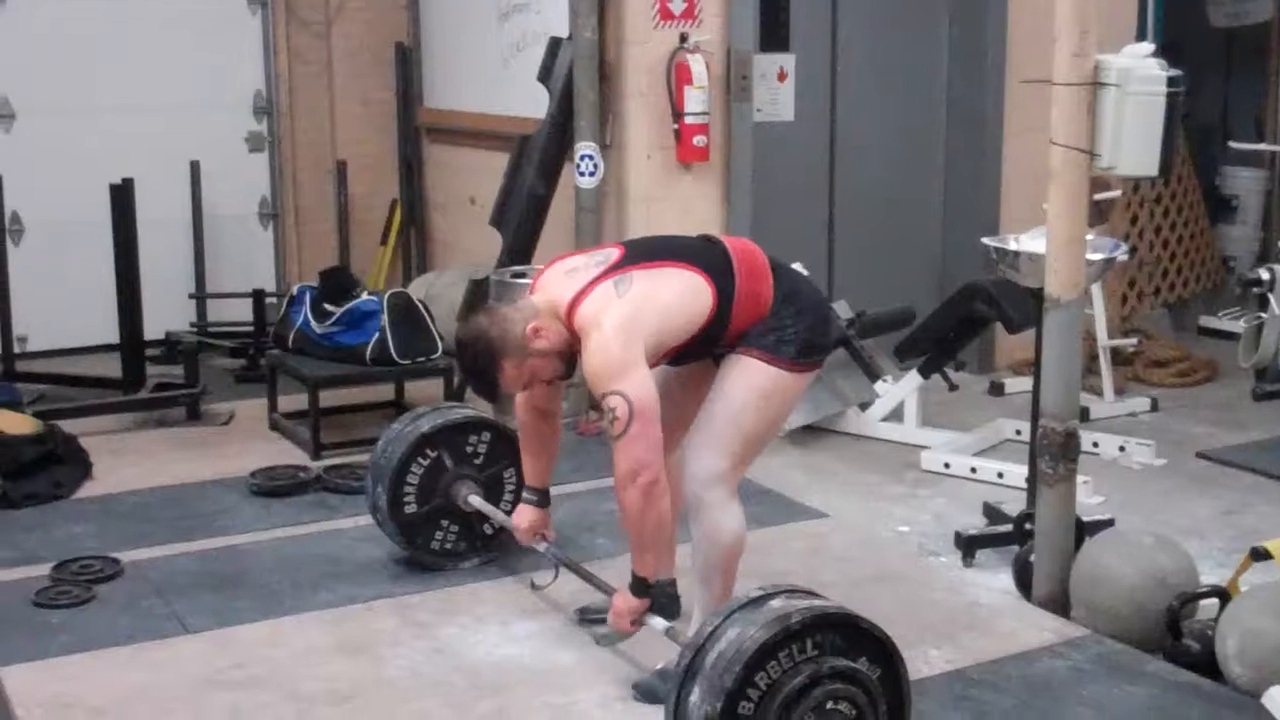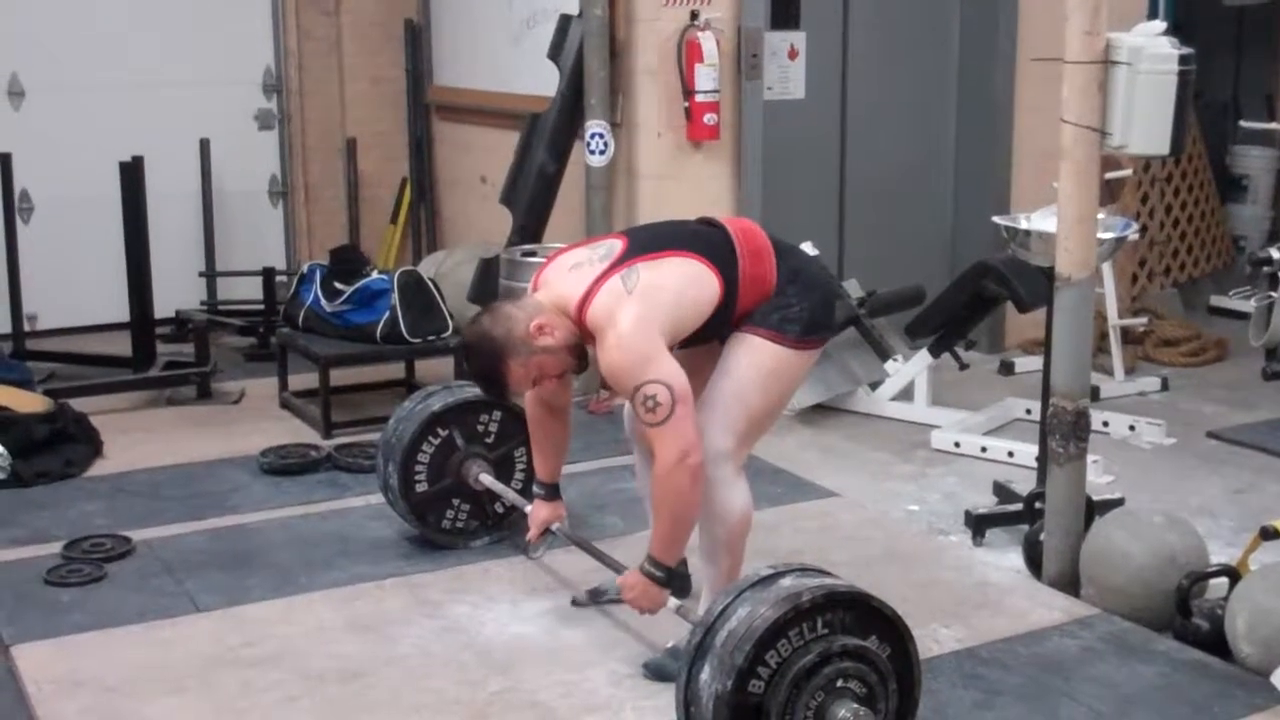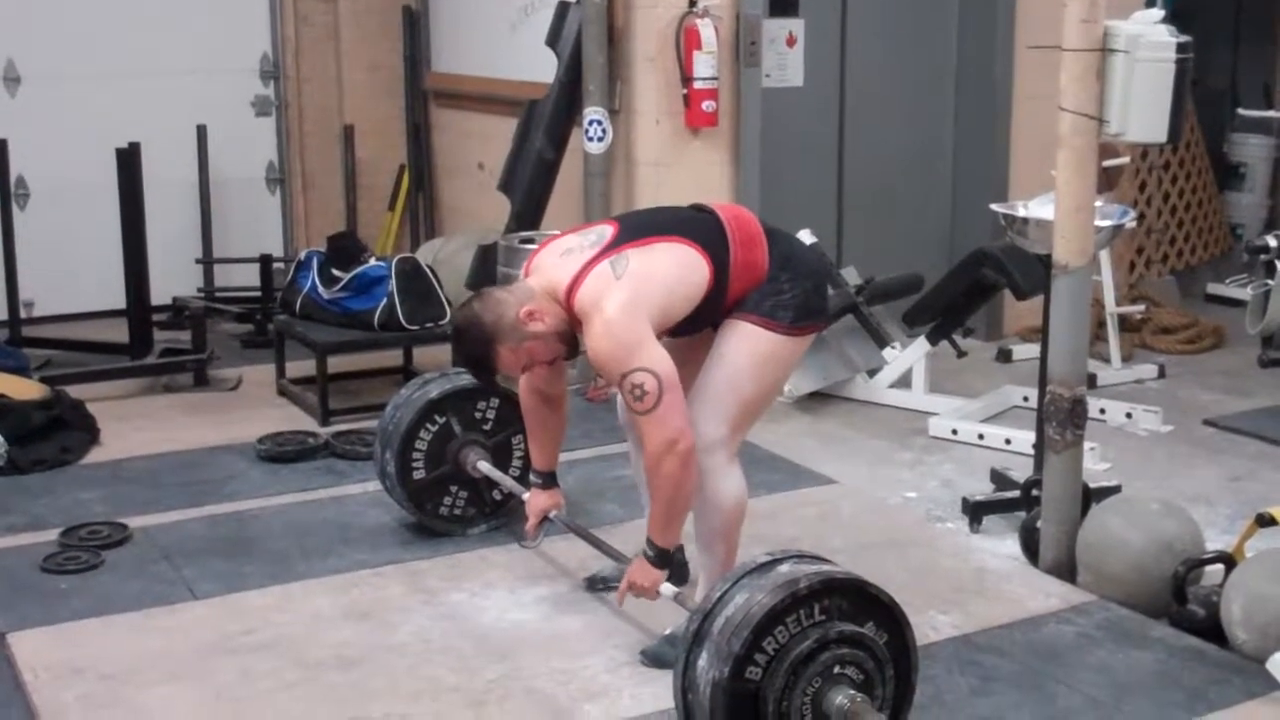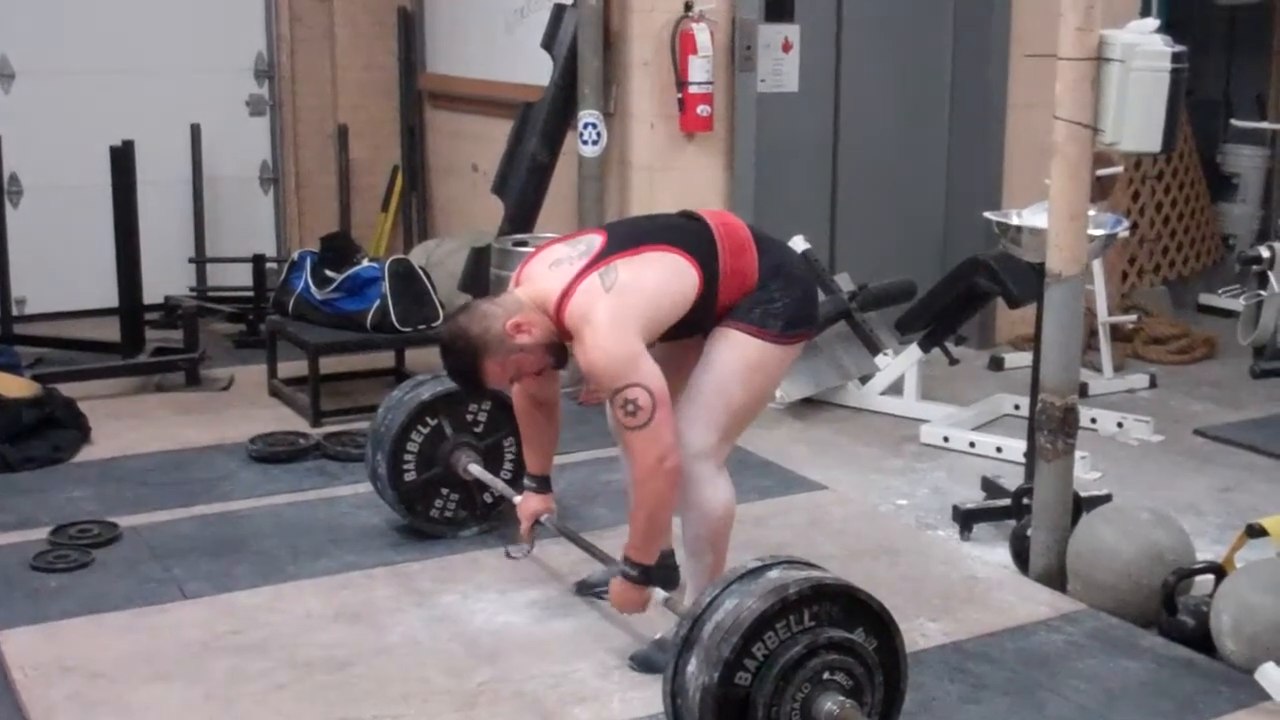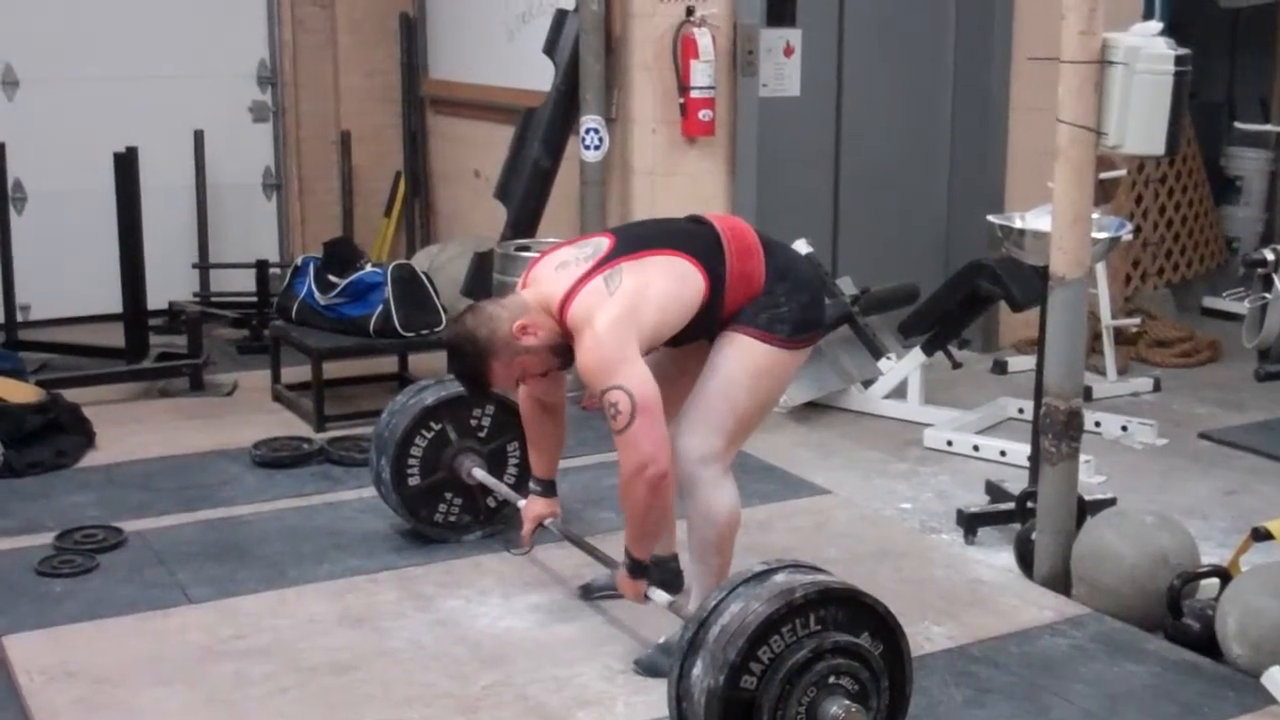
dt=0.7s
person 1, frame 1
left shoulder: (606, 338)
right shoulder: (540, 301)
left elbow: (640, 475)
right elbow: (537, 408)
left wrist: (638, 587)
right wrist: (534, 498)
left hip: (784, 320)
right hip: (723, 312)
left knee: (705, 477)
right knee: (645, 440)
right ankle: (662, 591)
person 1, frame 2
left shoulder: (622, 334)
right shoulder: (542, 297)
left elbow: (684, 457)
right elbow: (547, 403)
left wrist: (655, 573)
right wrist: (546, 492)
left hip: (789, 297)
right hip: (730, 283)
left knee: (713, 453)
right knee: (646, 422)
right ankle: (674, 568)
person 1, frame 3
left shoulder: (609, 319)
right shoulder: (534, 280)
left elbow: (675, 444)
right elbow: (541, 390)
left wrist: (655, 557)
right wrist: (543, 481)
left hip: (781, 284)
right hip: (723, 271)
left knee: (706, 441)
right knee: (640, 411)
right ankle: (672, 556)
person 1, frame 4
left shoulder: (600, 331)
right shoulder: (523, 289)
left elbow: (660, 460)
right elbow: (536, 397)
left wrist: (635, 575)
right wrist: (537, 485)
left hip: (771, 292)
right hip: (713, 278)
left knee: (693, 449)
right knee: (632, 418)
right ankle: (659, 560)
person 1, frame 5
left shoulder: (599, 334)
right shoulder: (530, 293)
left elbow: (649, 467)
right elbow: (541, 399)
left wrist: (634, 566)
right wrist: (541, 487)
left hip: (777, 296)
right hip: (721, 279)
left knee: (696, 453)
right knee: (644, 423)
right ankle: (662, 564)
